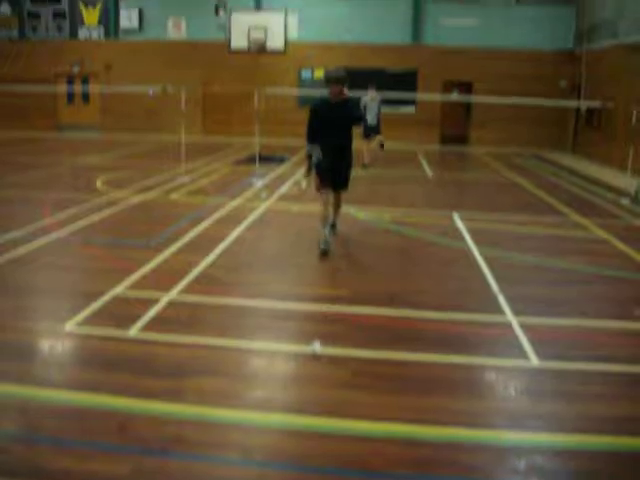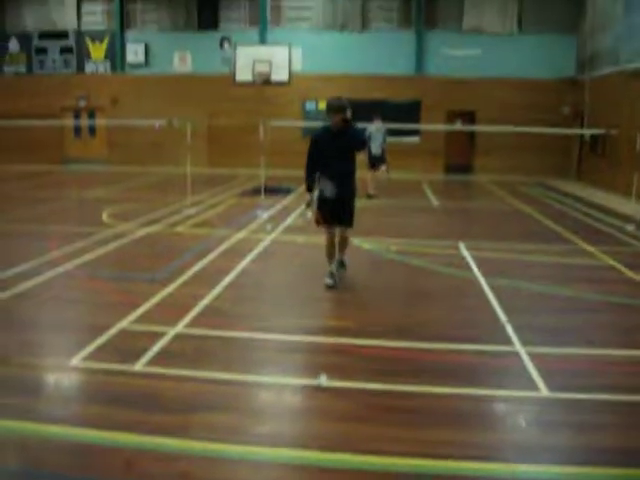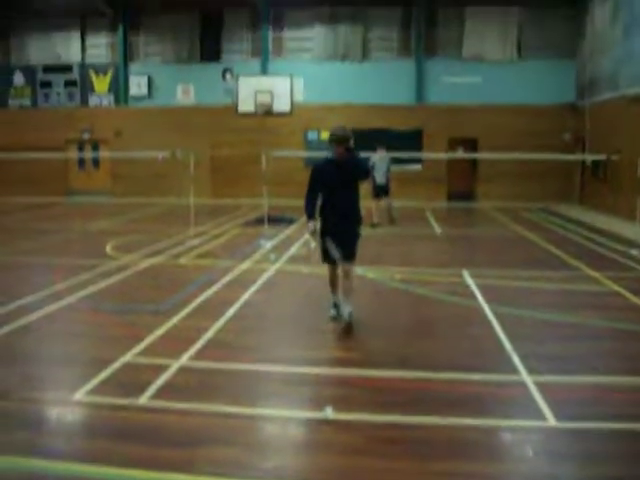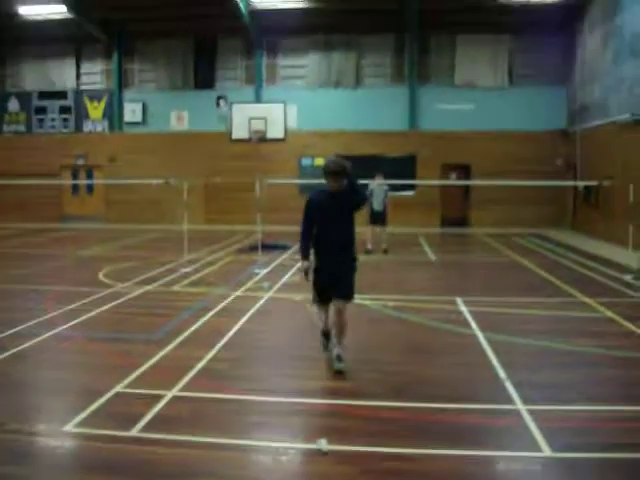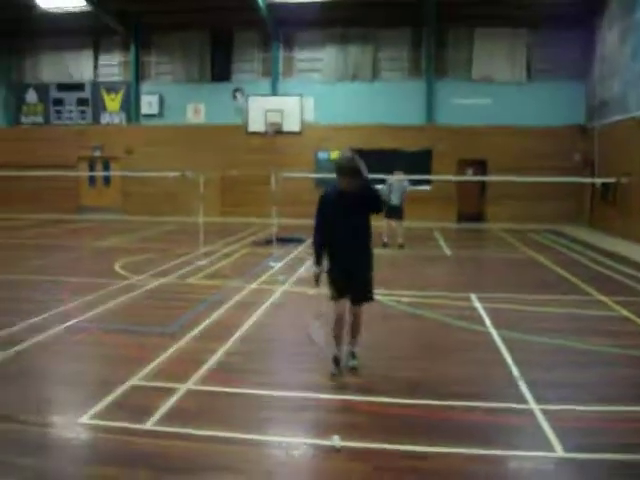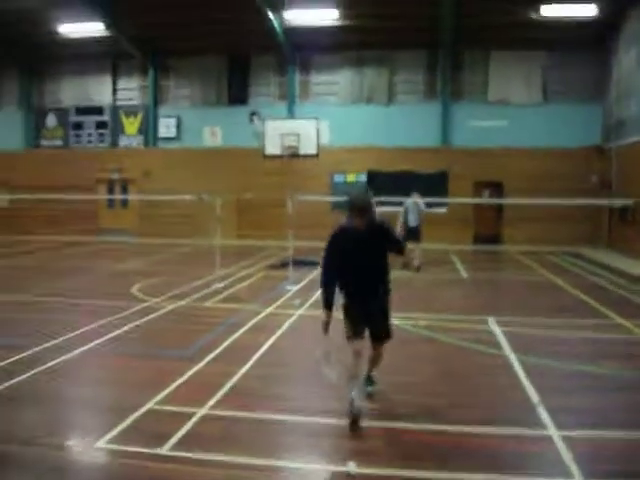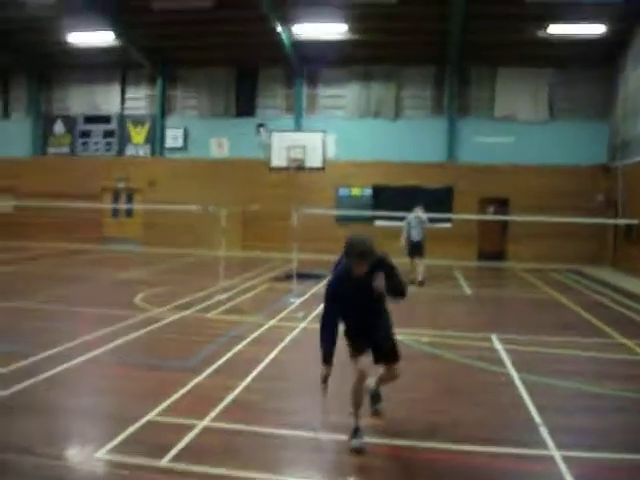
dt=0.2s
person 1, frame 1
left shoulder: (350, 104)
right shoulder: (318, 107)
left elbow: (358, 120)
right elbow: (311, 135)
left wrist: (347, 100)
right wrist: (309, 160)
left hip: (343, 158)
right hip: (323, 158)
left knee: (338, 195)
right knee: (326, 198)
left ankle: (333, 221)
right ankle: (325, 237)
person 1, frame 2
left shoulder: (351, 132)
right shoulder: (319, 136)
left elbow: (361, 144)
right elbow: (311, 165)
left wrist: (349, 123)
right wrist: (309, 191)
left hip: (346, 191)
right hip: (326, 191)
left knee: (344, 234)
right knee: (330, 233)
left ankle: (341, 259)
right ankle: (331, 270)
person 1, frame 3
left shoulder: (354, 163)
right shoulder: (321, 167)
left elbow: (365, 173)
right elbow: (311, 194)
left wrist: (351, 151)
right wrist: (311, 219)
left hip: (350, 224)
right hip: (328, 225)
left knee: (346, 269)
right knee: (332, 268)
left ankle: (347, 311)
right ankle: (335, 300)
person 1, frame 4
left shoulder: (349, 195)
right shoulder: (315, 199)
left elbow: (362, 199)
right elbow: (307, 230)
left wrist: (349, 175)
right wrist: (305, 257)
left hip: (345, 261)
right hip: (322, 261)
left knee: (340, 308)
right knee: (323, 308)
left ankle: (337, 352)
right ankle: (326, 328)
person 1, frame 5
left shoulder: (364, 194)
right shoulder: (327, 198)
left elbow: (379, 207)
right elbow: (320, 232)
left wrist: (365, 179)
right wrist: (318, 263)
left hip: (361, 261)
right hip: (337, 262)
left knee: (356, 310)
right knee: (340, 309)
left ankle: (352, 349)
right ankle: (337, 354)
person 1, frame 6
left shoulder: (379, 230)
right shoulder: (338, 237)
left elbow: (400, 249)
right elbow: (328, 274)
left wrist: (379, 224)
right wrist: (327, 308)
left hip: (378, 297)
right hip: (353, 300)
left knee: (378, 349)
right knee: (357, 350)
left ankle: (369, 375)
right ankle: (355, 404)
person 1, frame 7
left shoulder: (381, 263)
right shoulder: (337, 281)
left elbow: (401, 291)
right elbow: (328, 321)
left wrist: (387, 288)
right wrist: (327, 363)
left hip: (380, 322)
right hip: (355, 327)
left knee: (392, 373)
right knee: (361, 371)
left ankle: (374, 387)
right ankle: (356, 427)
